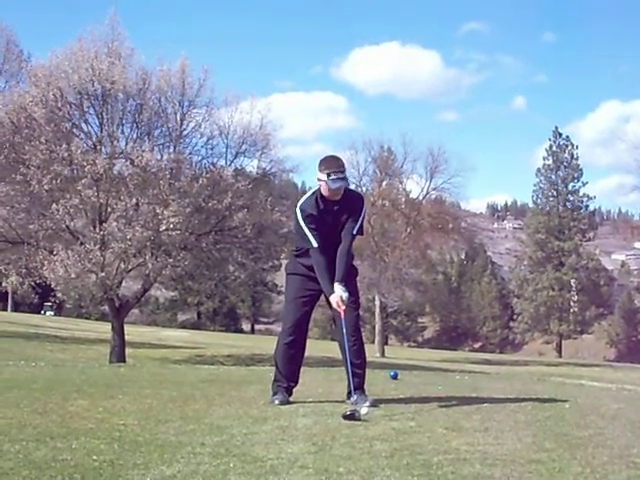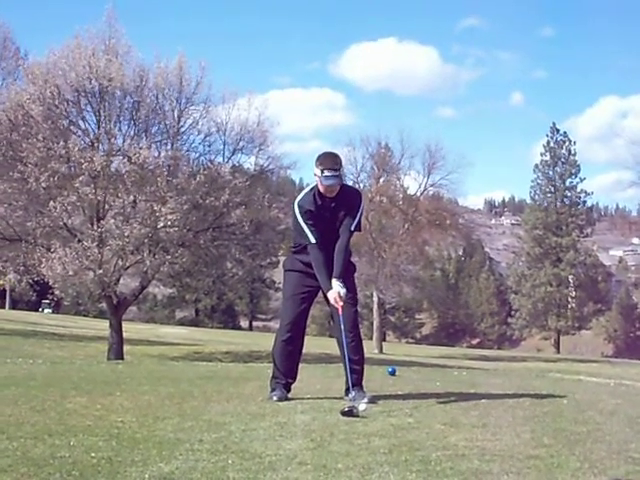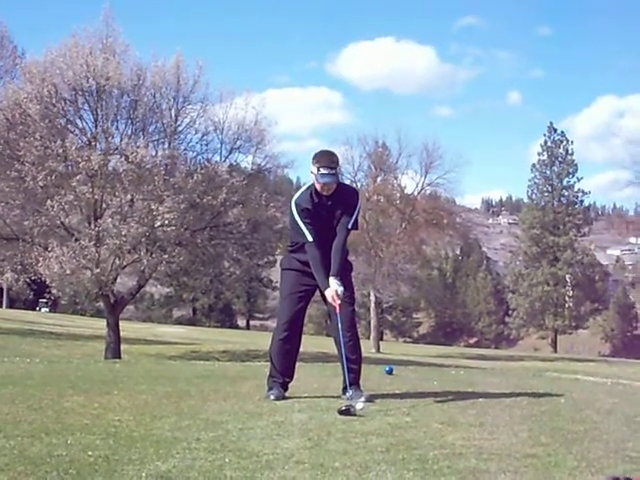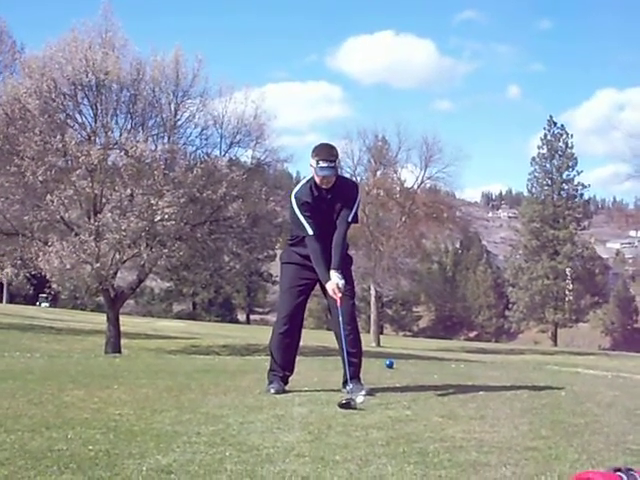
dt=0.3s
person 1, frame 1
left shoulder: (355, 201)
right shoulder: (306, 206)
left elbow: (346, 244)
right elbow: (317, 251)
left wrist: (340, 284)
right wrist: (329, 291)
left hip: (341, 272)
right hip: (305, 269)
left knee: (351, 327)
right knee: (292, 326)
left ankle: (357, 390)
right ankle: (282, 388)
person 1, frame 2
left shoulder: (353, 197)
right shoulder: (303, 202)
left elbow: (344, 240)
right elbow: (315, 247)
left wrist: (337, 280)
right wrist: (327, 287)
left hip: (339, 267)
right hip: (303, 265)
left knee: (349, 323)
right knee: (290, 323)
left ankle: (355, 386)
right ankle: (280, 384)
person 1, frame 3
left shoulder: (350, 196)
right shoulder: (300, 201)
left elbow: (341, 239)
right elbow: (312, 246)
left wrist: (335, 278)
right wrist: (325, 285)
left hip: (336, 267)
right hip: (300, 264)
left knee: (346, 322)
right knee: (287, 321)
left ankle: (352, 386)
right ankle: (277, 383)
person 1, frame 4
left shoulder: (350, 189)
right shoulder: (300, 195)
left elbow: (341, 232)
right elbow: (312, 239)
left wrist: (336, 272)
right wrist: (325, 279)
left hip: (336, 259)
right hip: (300, 258)
left knee: (347, 316)
right knee: (287, 315)
left ankle: (353, 379)
right ankle: (277, 377)
